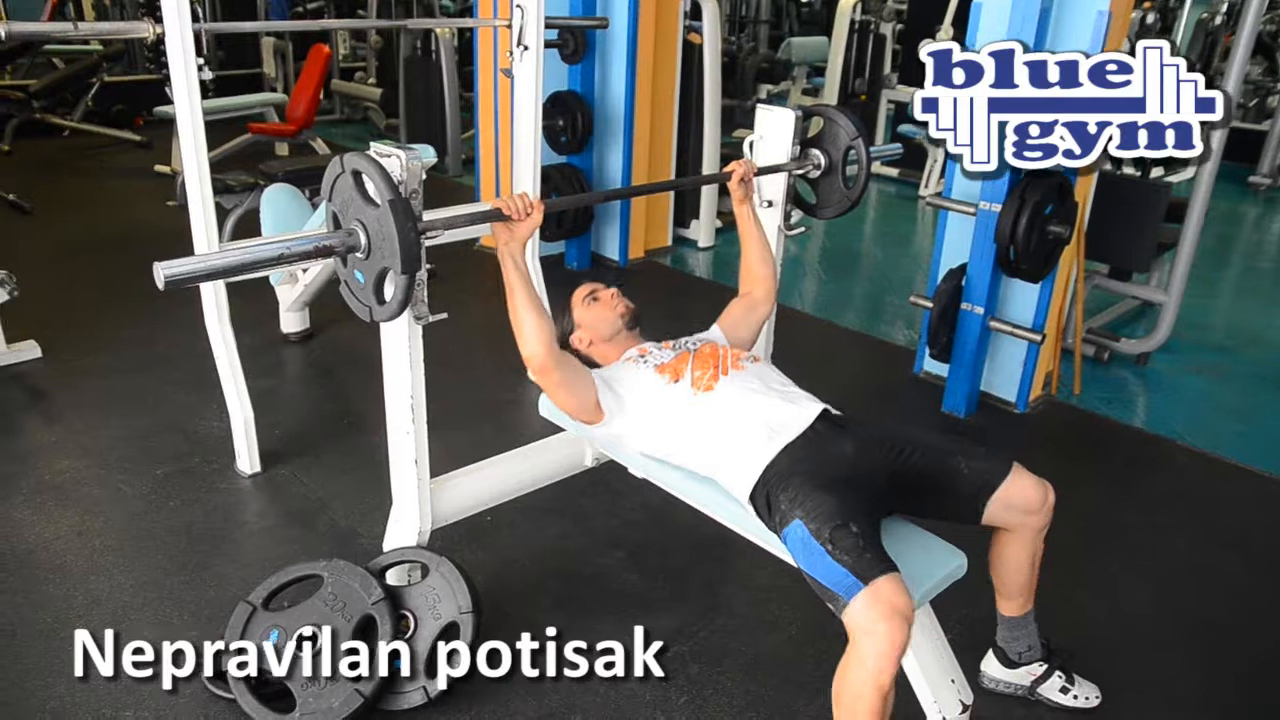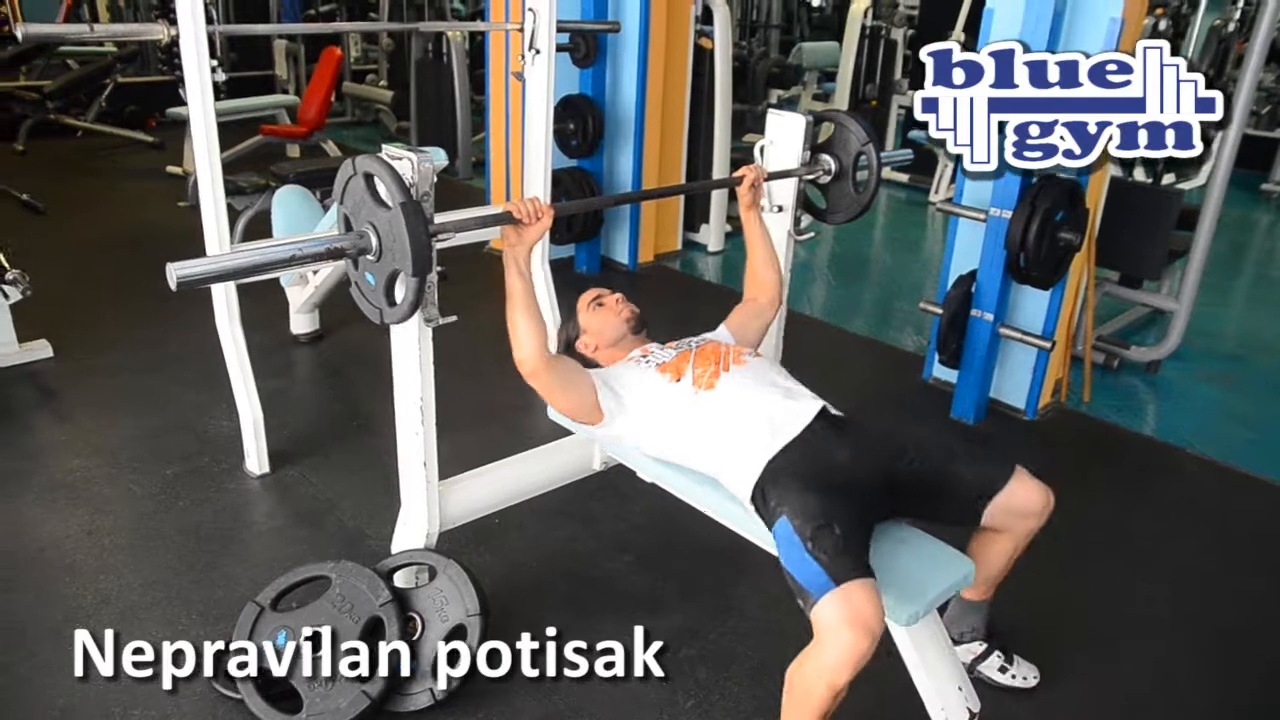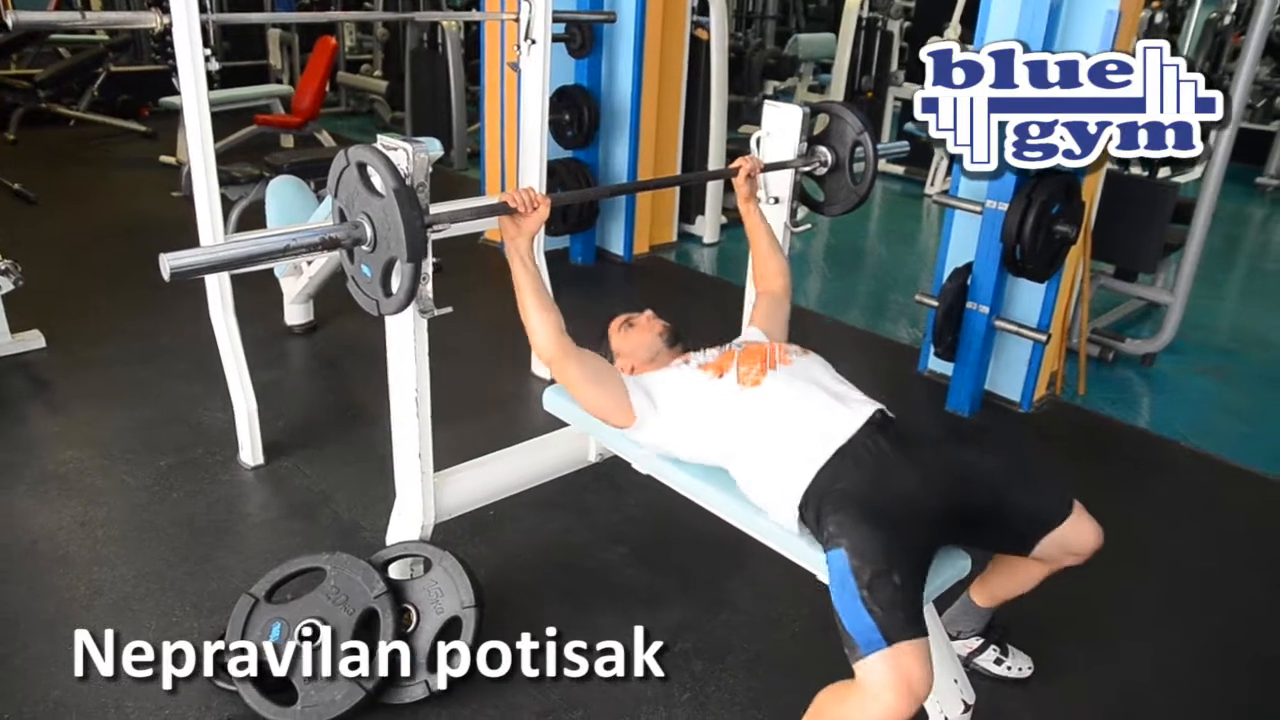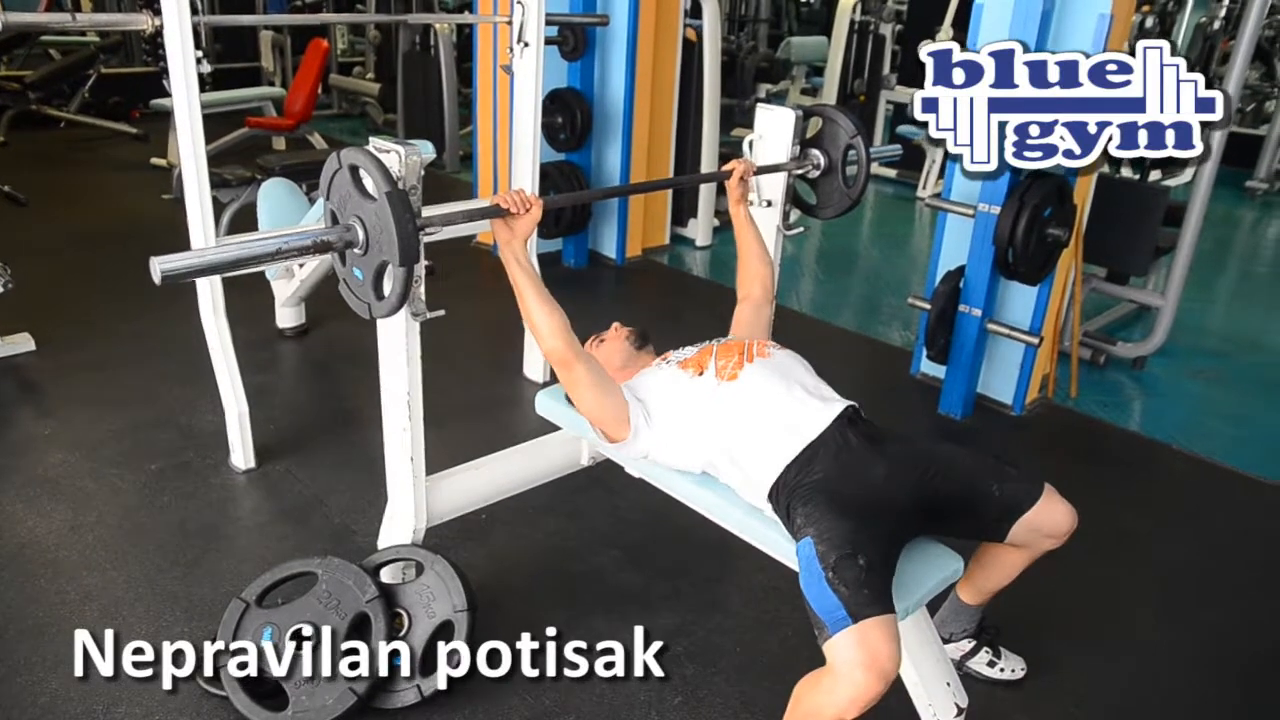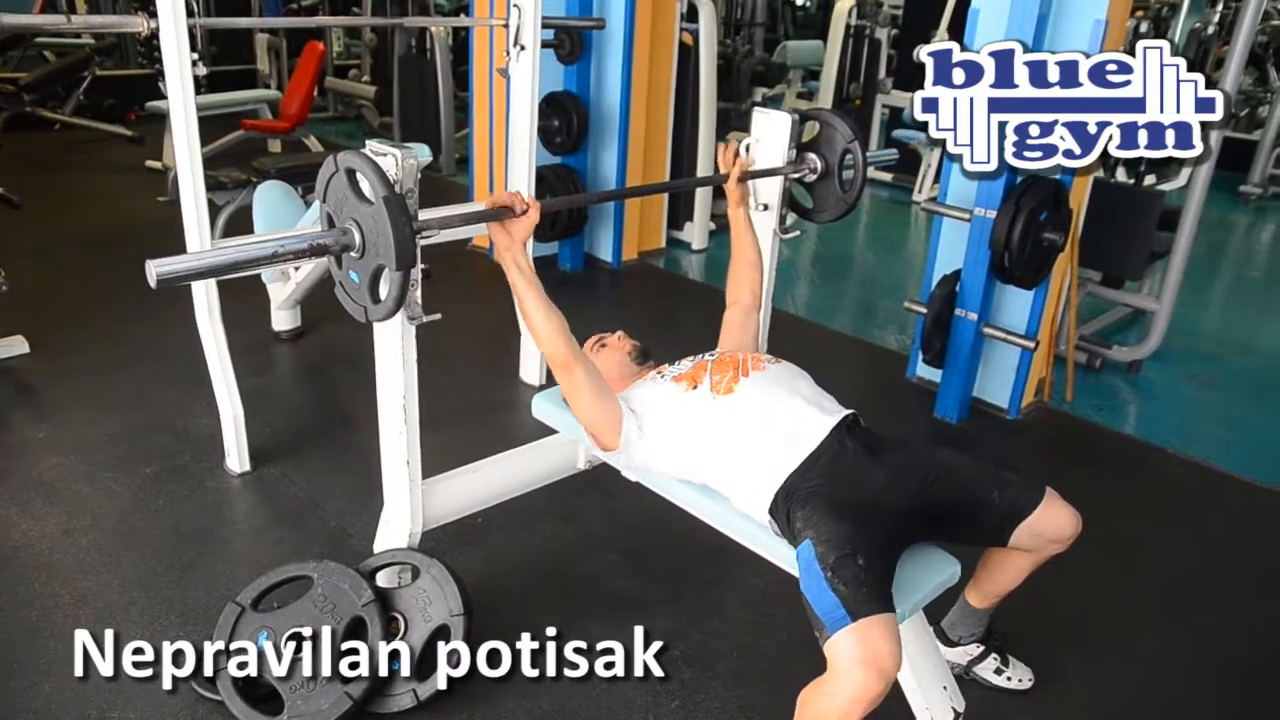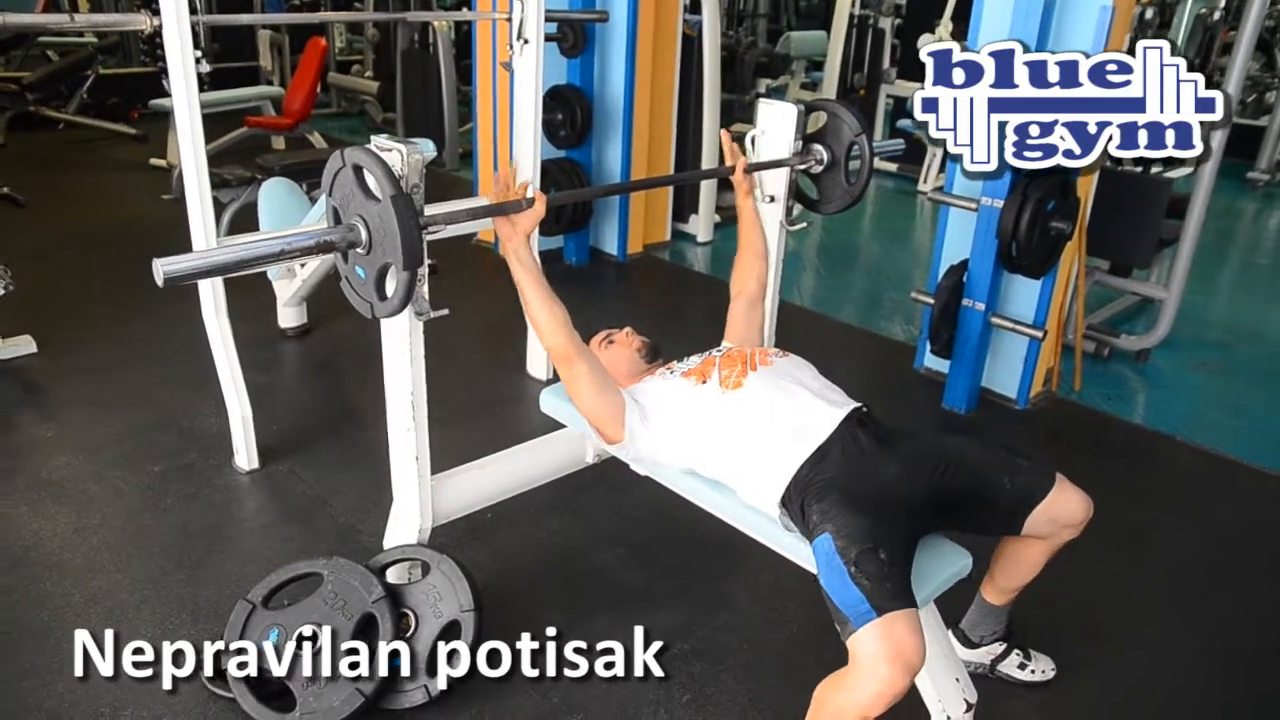
dt=0.5s
person 1, frame 1
left shoulder: (700, 342)
right shoulder: (607, 392)
left elbow: (759, 294)
right elbow: (543, 361)
left wrist: (742, 203)
right wrist: (511, 250)
left hip: (842, 433)
right hip: (786, 474)
left knee: (1032, 499)
right knee: (888, 620)
left ankle: (1017, 659)
person 1, frame 2
left shoulder: (705, 343)
right shoulder: (609, 392)
left elbow: (765, 296)
right elbow: (535, 363)
left wrist: (749, 208)
right wrist: (517, 251)
left hip: (844, 435)
right hip: (786, 474)
left knee: (1029, 501)
right knee: (851, 632)
left ankle: (962, 632)
person 1, frame 3
left shoulder: (740, 353)
right shoulder: (646, 400)
left elbow: (775, 289)
right elbow: (557, 352)
left wrist: (747, 202)
right wrist: (519, 244)
left hip: (899, 447)
right hip: (838, 486)
left knee: (1079, 538)
left ankle: (961, 628)
person 1, frame 4
left shoulder: (715, 357)
right shoulder: (632, 409)
left elbow: (757, 292)
right elbow: (563, 353)
left wrist: (738, 203)
right wrist: (512, 245)
left hip: (868, 442)
right hip: (811, 480)
left knee: (1053, 520)
right knee: (865, 669)
left ankle: (954, 628)
person 1, frame 5
left shoulder: (712, 363)
right shoulder: (627, 421)
left elbow: (744, 299)
right elbow: (562, 358)
left wrist: (737, 203)
right wrist: (510, 249)
left hip: (866, 450)
right hip: (810, 491)
left knee: (1056, 525)
right knee: (867, 668)
left ankle: (960, 636)
person 1, frame 6
left shoulder: (721, 359)
right shoulder: (634, 415)
left elbow: (749, 290)
right elbow: (565, 352)
left wrist: (745, 192)
right wrist: (515, 245)
left hip: (876, 440)
right hip: (821, 483)
left knee: (1067, 510)
right knee: (889, 665)
left ankle: (980, 634)
